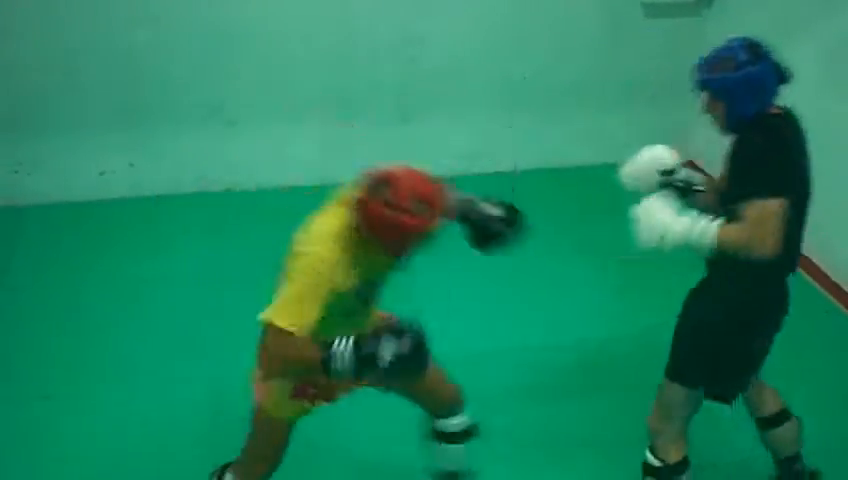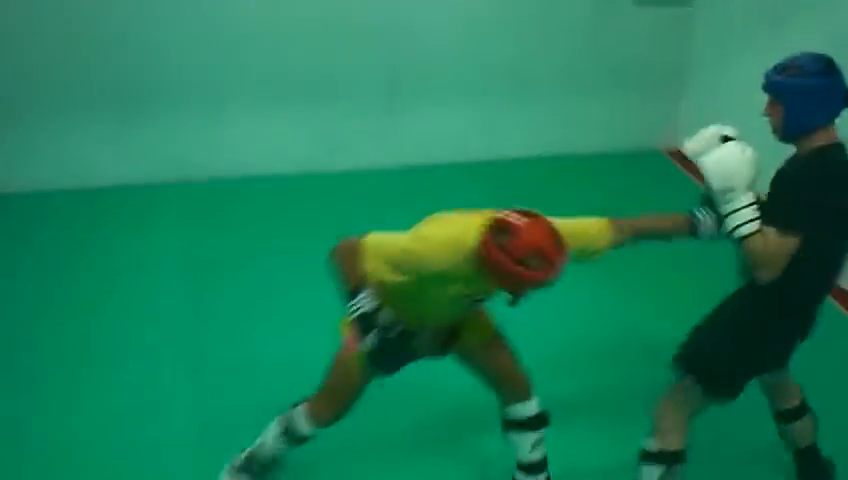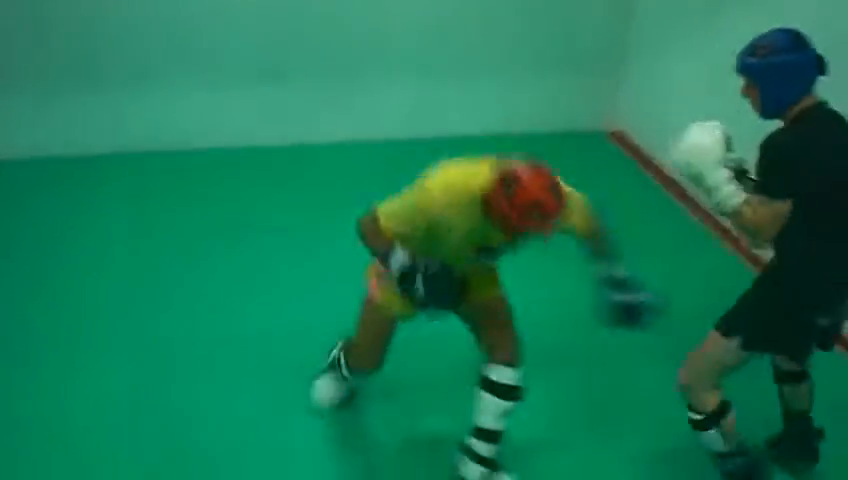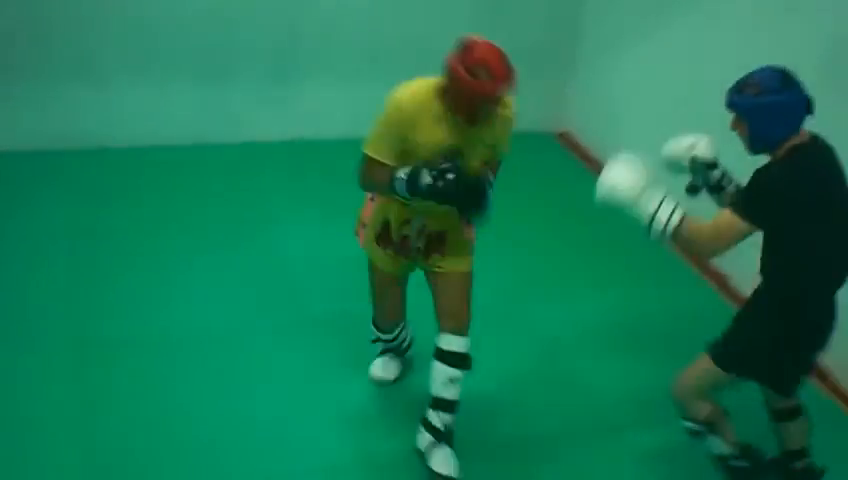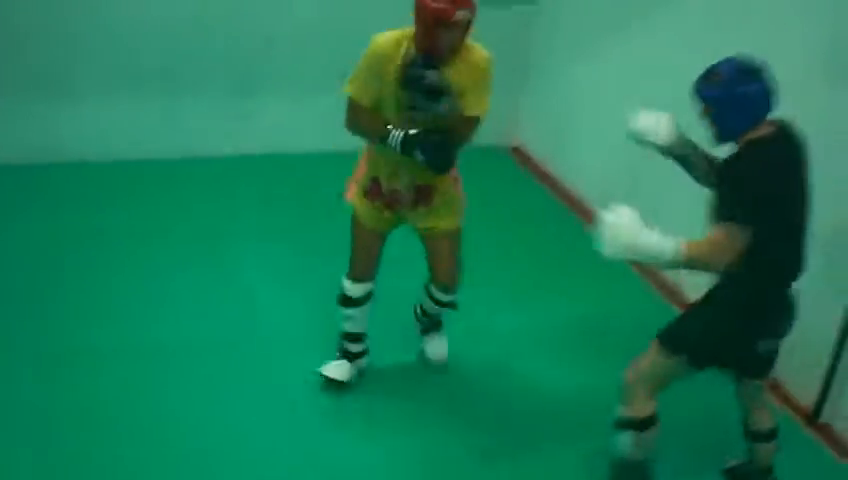
dt=0.2s
person 1, frame 1
left shoulder: (762, 142)
right shoulder: (773, 130)
left elbow: (764, 242)
right elbow: (728, 198)
left wrist: (684, 229)
right wrist: (679, 178)
left hip: (736, 300)
right hip: (759, 296)
left knee: (666, 420)
right knee: (748, 383)
person 1, frame 2
left shoulder: (804, 176)
left elbow: (766, 266)
right elbow: (780, 223)
left wrist: (736, 194)
right wrist: (727, 164)
left hip: (765, 310)
right hip: (792, 307)
left knee: (673, 410)
right knee: (774, 377)
person 1, frame 3
left shoulder: (790, 143)
left elbow: (764, 230)
left wrist: (713, 175)
right wrist: (732, 170)
left hip: (799, 282)
left knee: (695, 377)
right knee: (786, 348)
right ankle: (799, 440)
person 1, frame 4
left shoulder: (781, 177)
right shoulder: (813, 154)
left elbow: (710, 241)
right elbow: (753, 213)
left wrist: (644, 198)
right wrist: (712, 174)
left hip: (786, 311)
right hip: (809, 307)
left knee: (689, 392)
right knee: (778, 380)
person 1, frame 5
left shoulder: (749, 167)
right shoulder: (782, 138)
left elbow: (718, 255)
right elbow: (723, 180)
left wrist: (643, 243)
right wrist: (677, 147)
left hip: (742, 302)
right hip: (774, 303)
left knee: (638, 382)
right knee: (751, 386)
person 2, frame 1
left shoulder: (385, 200)
right shoulder: (320, 254)
left elbow: (439, 196)
right elbow: (278, 357)
left wrist: (470, 209)
right wrist: (359, 356)
left hip: (361, 327)
right hip: (305, 348)
left knee: (447, 398)
person 2, frame 2
left shoulder: (546, 236)
right shoulder: (437, 250)
left elbow: (625, 228)
right elbow: (344, 254)
left wrist: (699, 226)
right wrist: (369, 318)
left hip: (458, 312)
right hip: (394, 310)
left knee: (516, 387)
right knee: (330, 408)
person 2, frame 3
left shoulder: (547, 196)
right shoulder: (444, 193)
left elbow: (589, 227)
right elbow: (370, 225)
left wrist: (617, 278)
right wrist: (407, 271)
left hip: (471, 270)
right hip: (416, 266)
left knee: (506, 353)
right knee: (366, 362)
right ankle: (345, 363)
person 2, frame 4
left shoulder: (501, 111)
right shoulder: (409, 103)
right elbow: (371, 175)
left wrist: (481, 185)
right wrist: (416, 182)
left hip: (449, 223)
right hip: (396, 216)
left knee: (456, 325)
right knee: (387, 314)
left ankle: (436, 432)
right ankle: (395, 345)
person 2, frame 5
left shoulder: (477, 61)
right shoulder: (385, 49)
left elbow: (464, 134)
right elbow: (355, 118)
left wrist: (436, 98)
right wrist: (401, 139)
left hip: (435, 180)
right hip: (383, 173)
left knee: (446, 277)
right knee: (361, 270)
left ankle: (431, 319)
right ankle: (352, 351)
